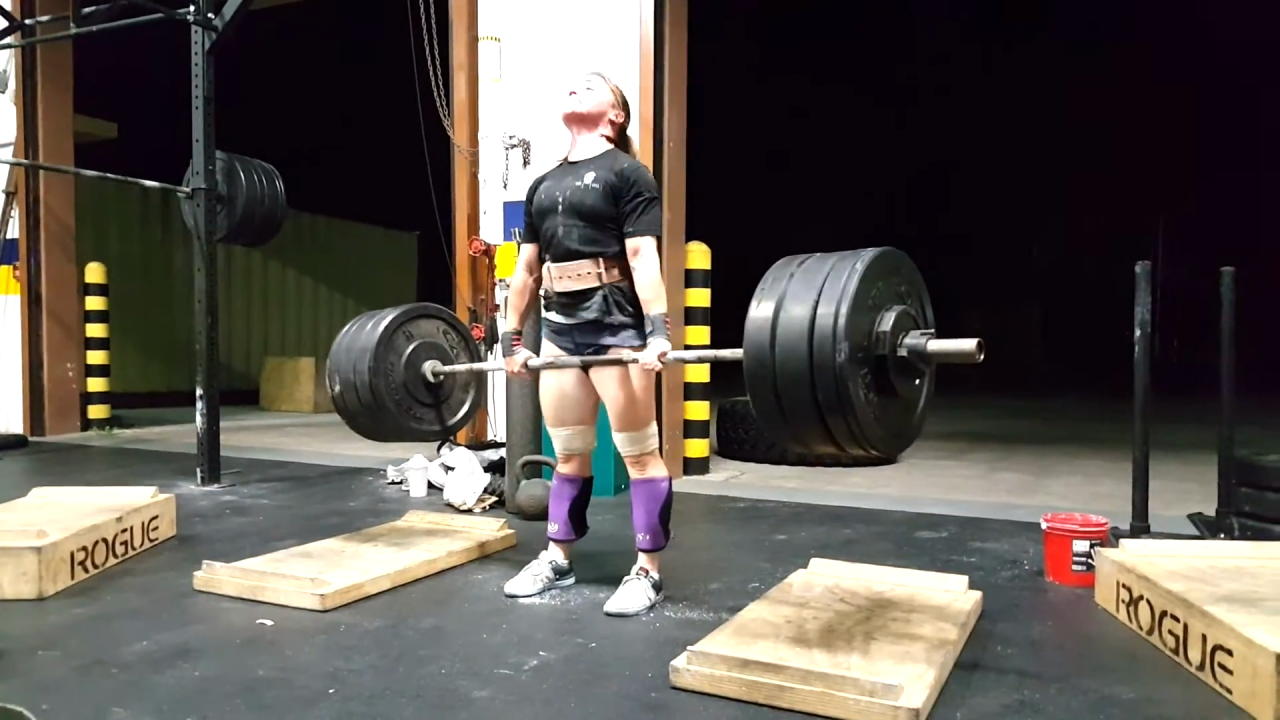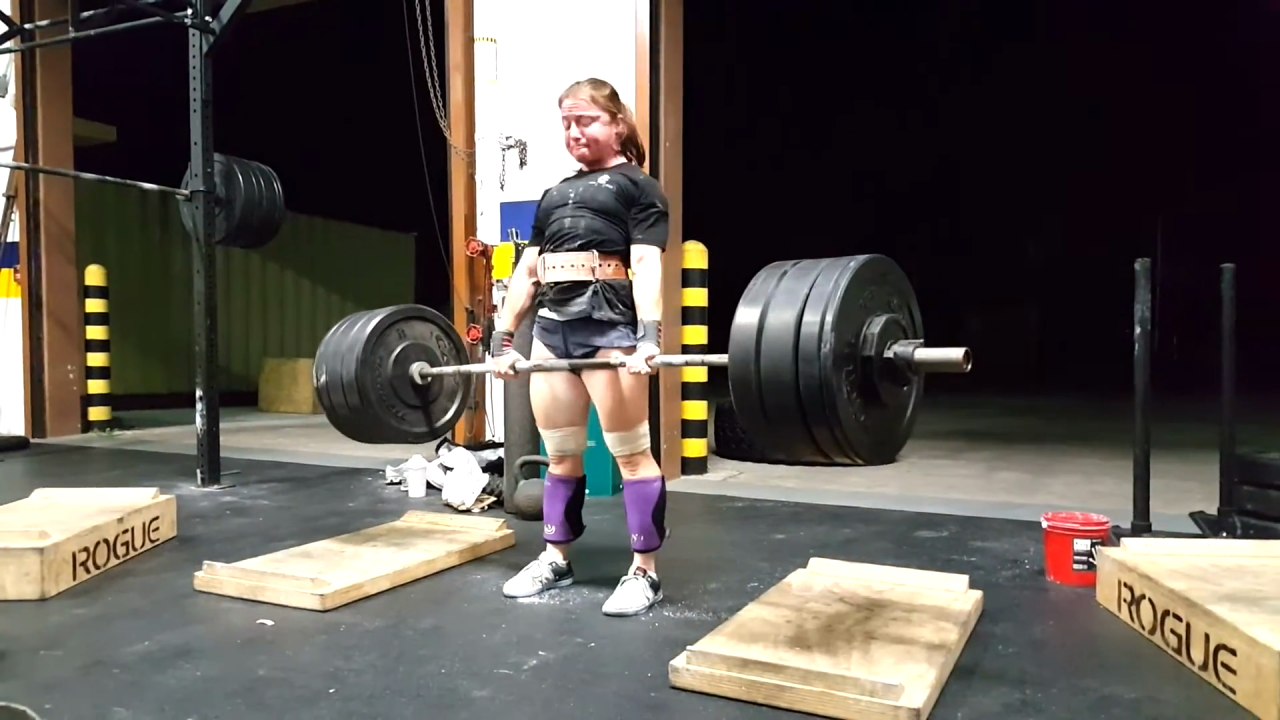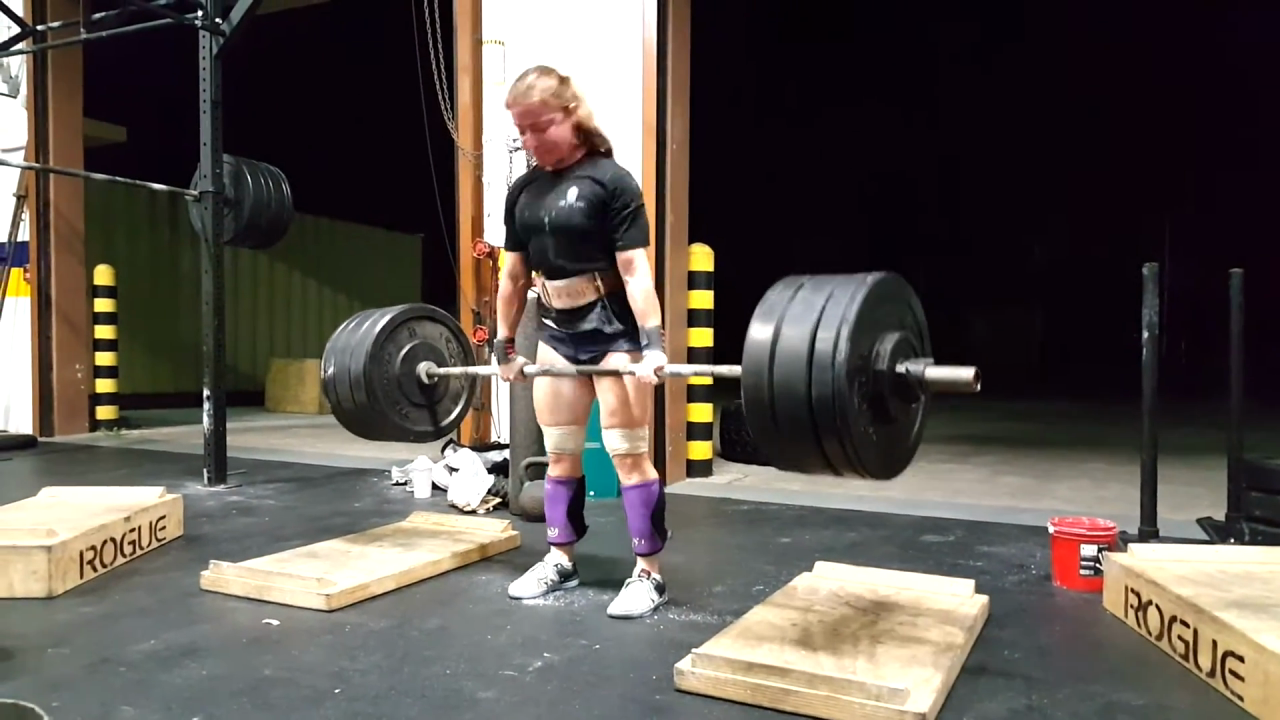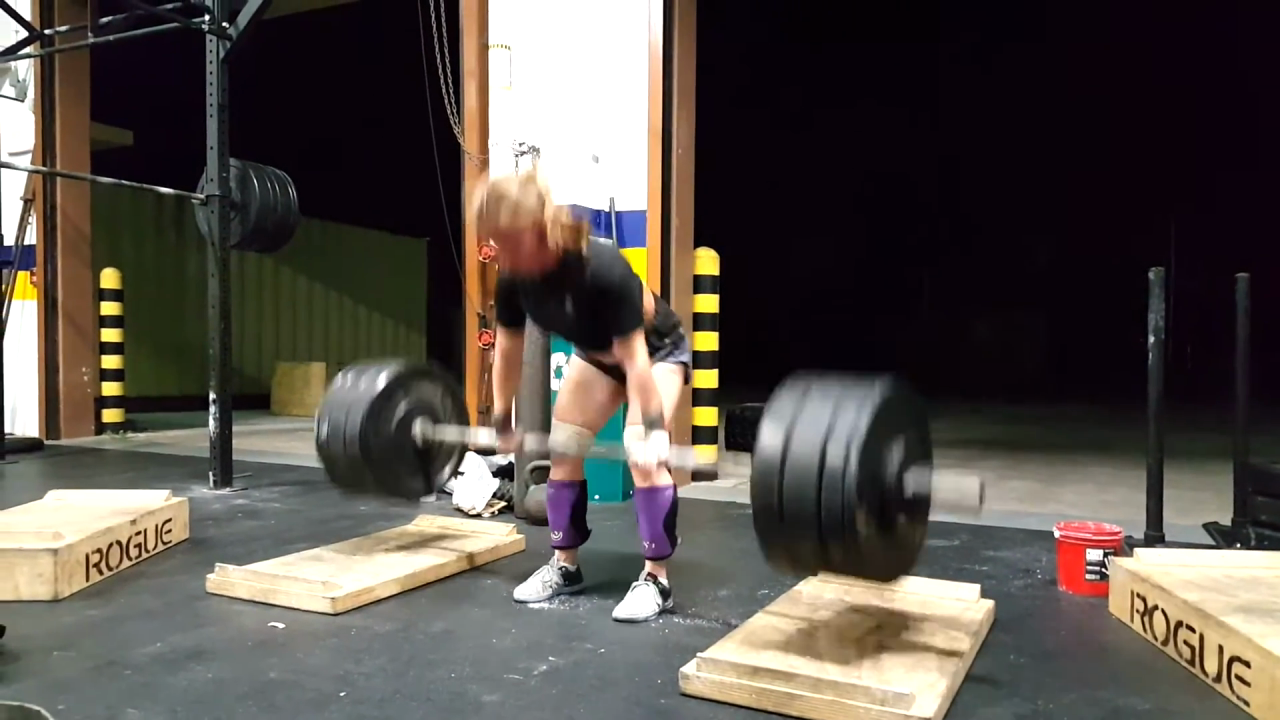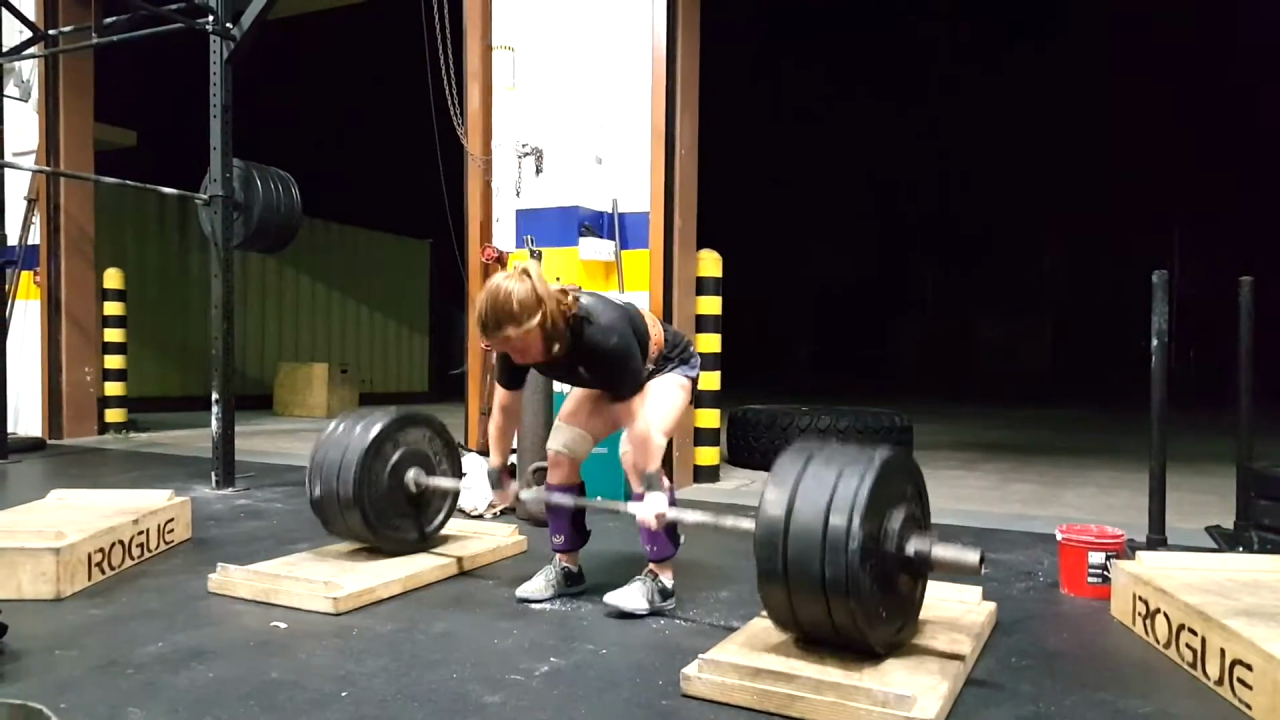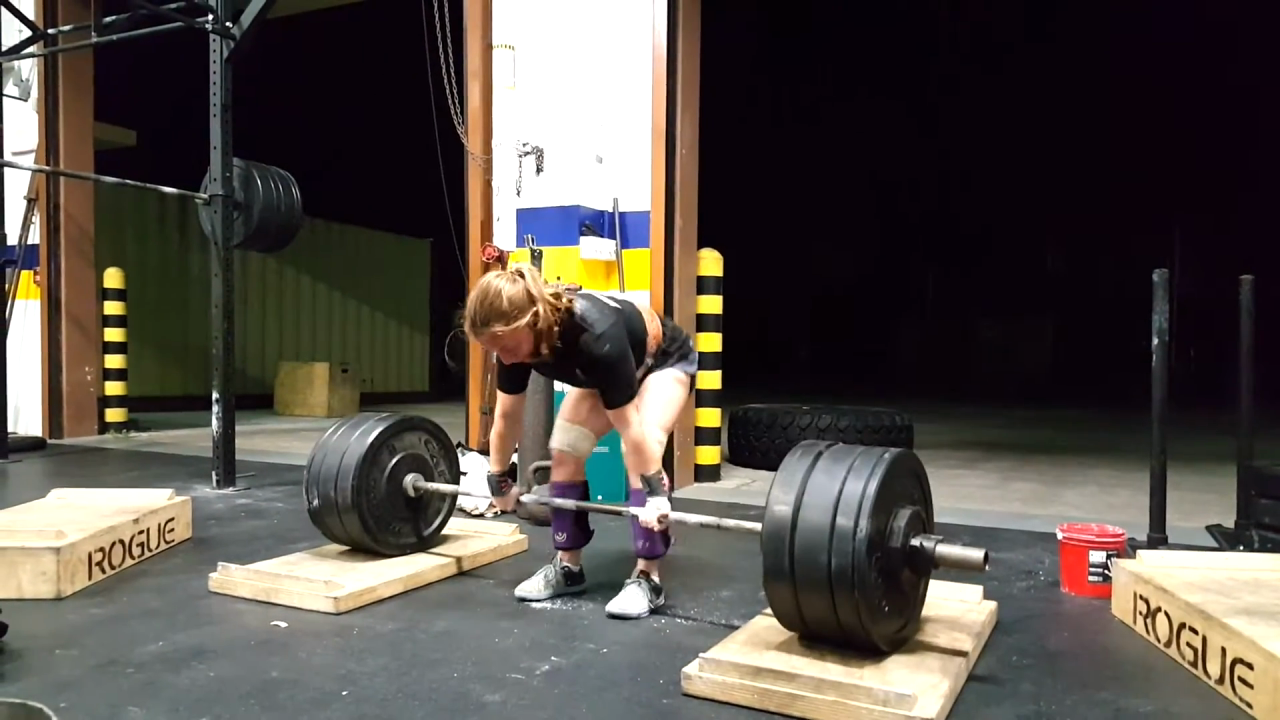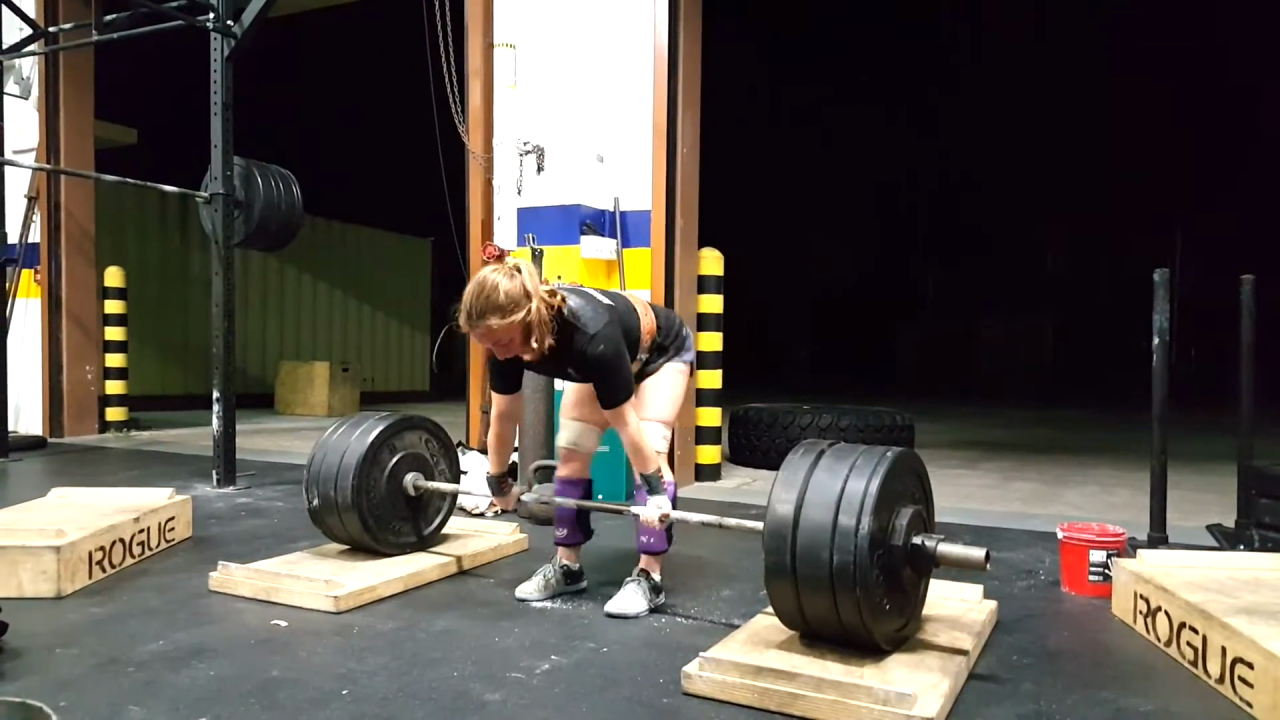
dt=0.3s
person 1, frame 1
left shoulder: (627, 172)
right shoulder: (544, 183)
left elbow: (643, 258)
right elbow: (526, 269)
left wrist: (657, 330)
right wrist: (511, 338)
left hip: (615, 323)
right hip: (560, 326)
left knee: (637, 449)
right knee: (568, 452)
left ankle: (647, 571)
right ankle: (557, 557)
person 1, frame 2
left shoulder: (639, 187)
right shoulder: (556, 192)
left elbow: (647, 266)
right elbow: (527, 271)
left wrist: (649, 334)
right wrist: (502, 339)
left hip: (607, 321)
right hip: (550, 323)
left knee: (630, 451)
right knee: (560, 453)
left ankle: (644, 571)
right ankle: (555, 558)
person 1, frame 3
left shoulder: (609, 181)
right shoulder: (522, 192)
left elbow: (635, 270)
right elbow: (514, 276)
left wrist: (652, 344)
right wrist: (504, 346)
left hip: (615, 331)
right hip: (557, 333)
left knee: (628, 452)
right knee: (559, 453)
left ankle: (648, 574)
right ankle: (560, 560)
person 1, frame 4
left shoulder: (598, 271)
right shoulder: (511, 280)
left elbow: (634, 357)
right elbow: (508, 352)
left wrist: (654, 433)
right wrist: (503, 421)
left hip: (657, 350)
right hip: (597, 357)
left knee: (645, 451)
right knee: (562, 453)
left ankle: (656, 576)
right ankle: (564, 565)
person 1, frame 5
left shoulder: (603, 334)
right shoulder: (518, 339)
left elbow: (639, 416)
right elbow: (504, 409)
left wrist: (654, 489)
right wrist: (498, 475)
left hip: (665, 367)
right hip: (607, 378)
left knee: (636, 452)
right knee: (561, 451)
left ankle: (659, 577)
right ankle: (567, 565)
person 1, frame 6
left shoulder: (596, 336)
right shoulder: (512, 338)
left elbow: (627, 422)
right elbow: (507, 416)
left wrist: (656, 493)
right wrist: (498, 479)
left hip: (661, 362)
right hip: (602, 371)
left knee: (640, 455)
right knee: (565, 452)
left ankle: (648, 576)
right ankle: (568, 565)
person 1, frame 7
left shoulder: (592, 336)
right shoulder: (506, 338)
left elbow: (626, 422)
right elbow: (504, 417)
left wrist: (656, 491)
right wrist: (498, 480)
left hip: (661, 353)
right hip: (604, 360)
left knee: (650, 452)
right knee: (571, 451)
left ankle: (648, 577)
right ankle: (567, 565)
